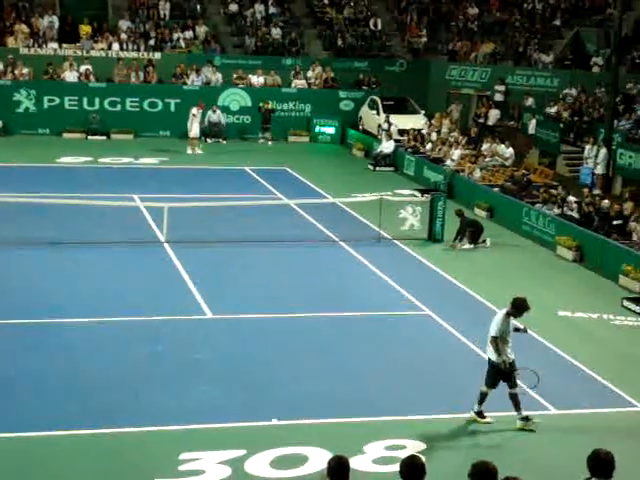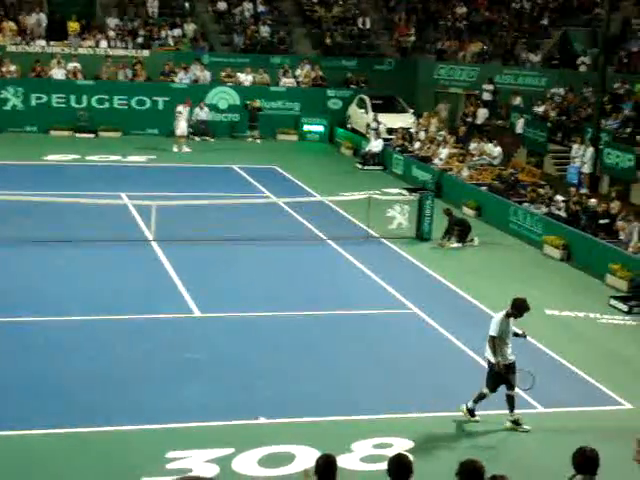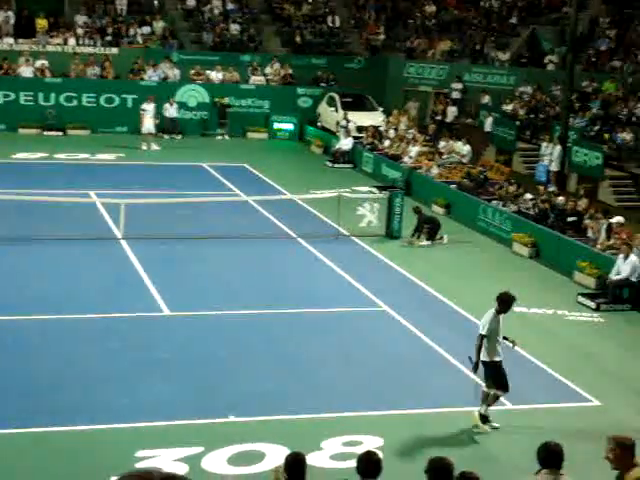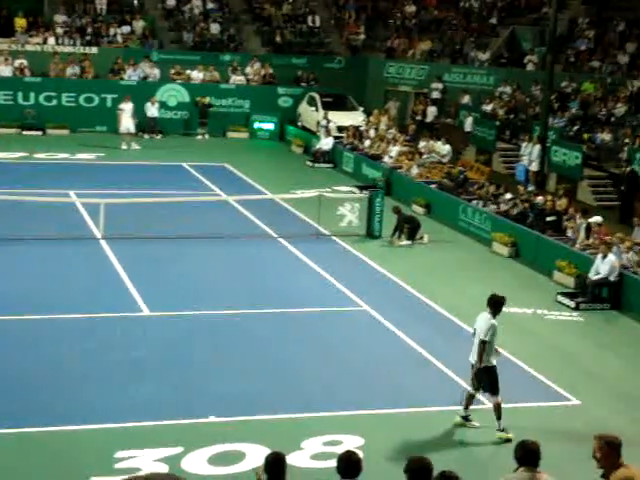
dt=0.2s
person 1, frame 1
left shoulder: (509, 316)
right shoulder: (500, 319)
right elbow: (493, 340)
left wrist: (520, 328)
right wrist: (501, 358)
left hip: (509, 357)
right hip: (497, 359)
left knee: (513, 387)
right knee: (489, 386)
left ankle: (521, 418)
right ankle: (477, 411)
person 1, frame 2
left shoulder: (509, 318)
right shoulder: (499, 320)
right elbow: (490, 340)
left wrist: (519, 333)
right wrist: (497, 360)
left hip: (509, 359)
right hip: (498, 361)
left knee: (511, 389)
right knee: (491, 389)
left ankle: (513, 419)
right ankle: (469, 407)
person 1, frame 3
left shoulder: (497, 315)
right shoulder: (490, 318)
right elbow: (480, 339)
left wrist: (507, 339)
right wrist: (476, 360)
left hip: (493, 357)
right hip: (490, 359)
left knee: (490, 387)
right knee: (502, 389)
left ankle: (484, 417)
right ankle: (482, 414)
person 1, frame 4
left shoulder: (482, 316)
right shoulder: (492, 324)
right elbow: (481, 345)
right wrist: (478, 366)
left hip: (476, 360)
right hip: (485, 363)
left knee: (475, 388)
right knee: (495, 395)
left ankle: (463, 416)
right ankle: (500, 429)
